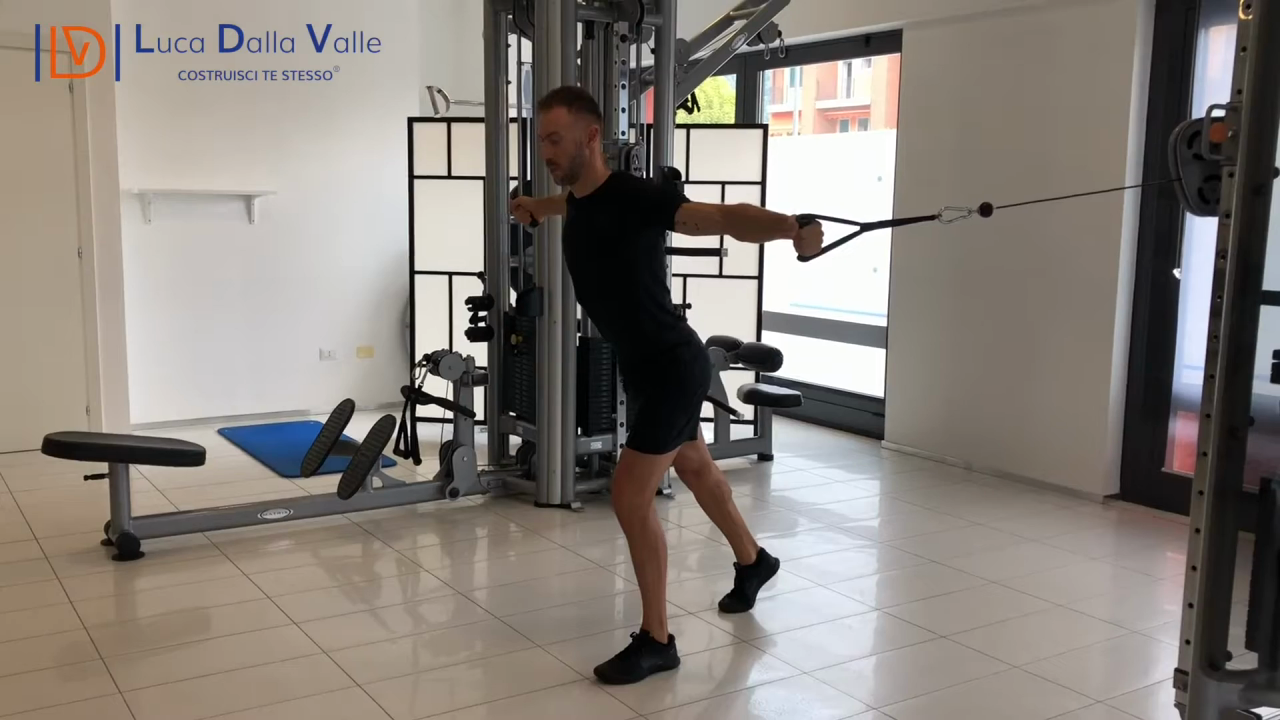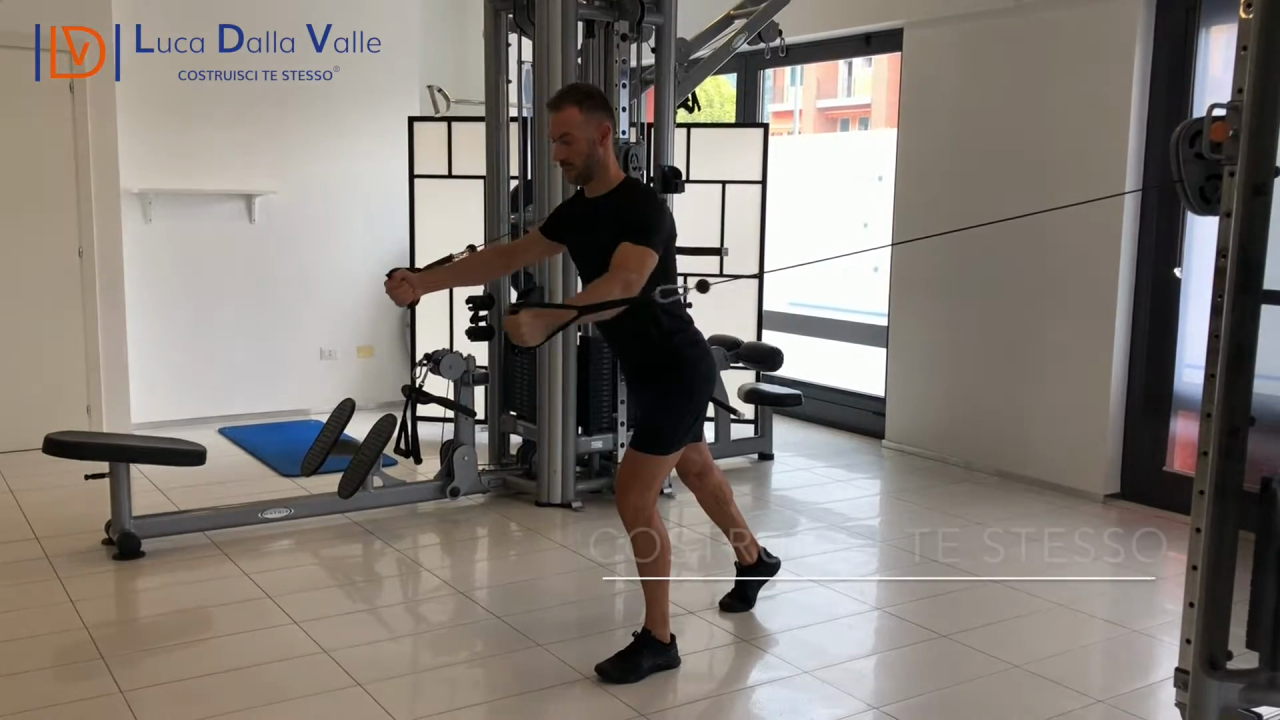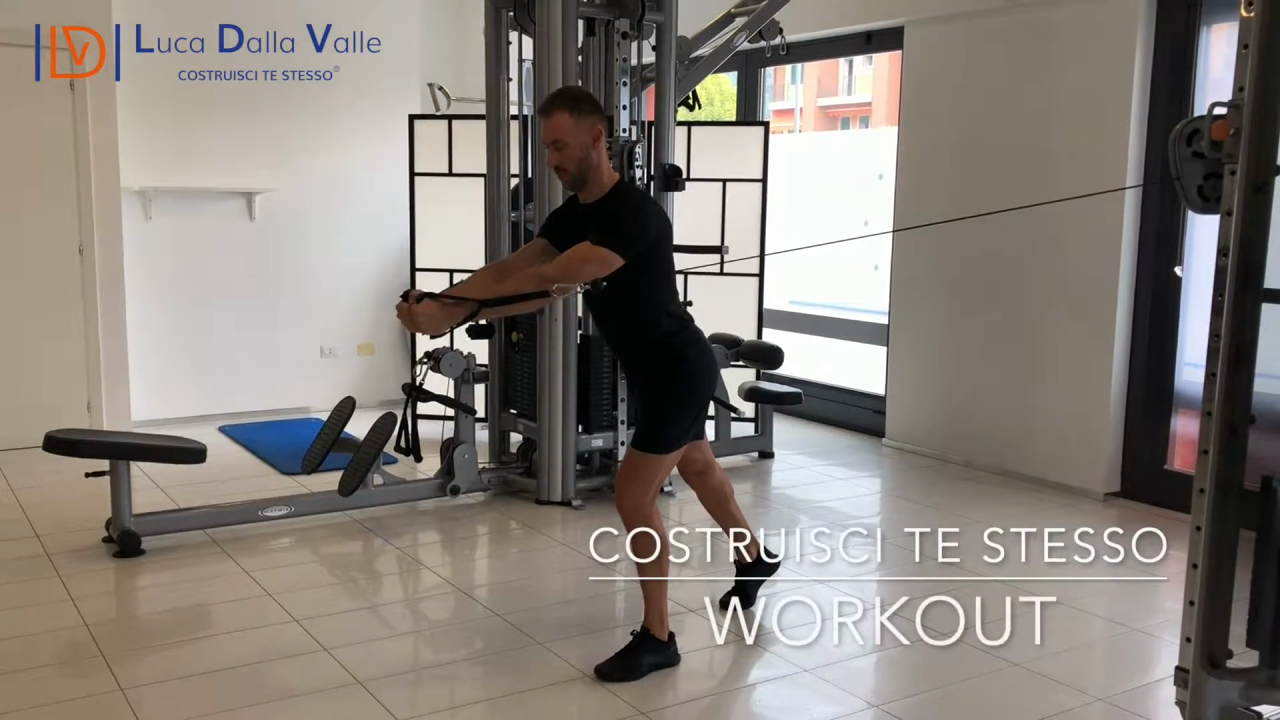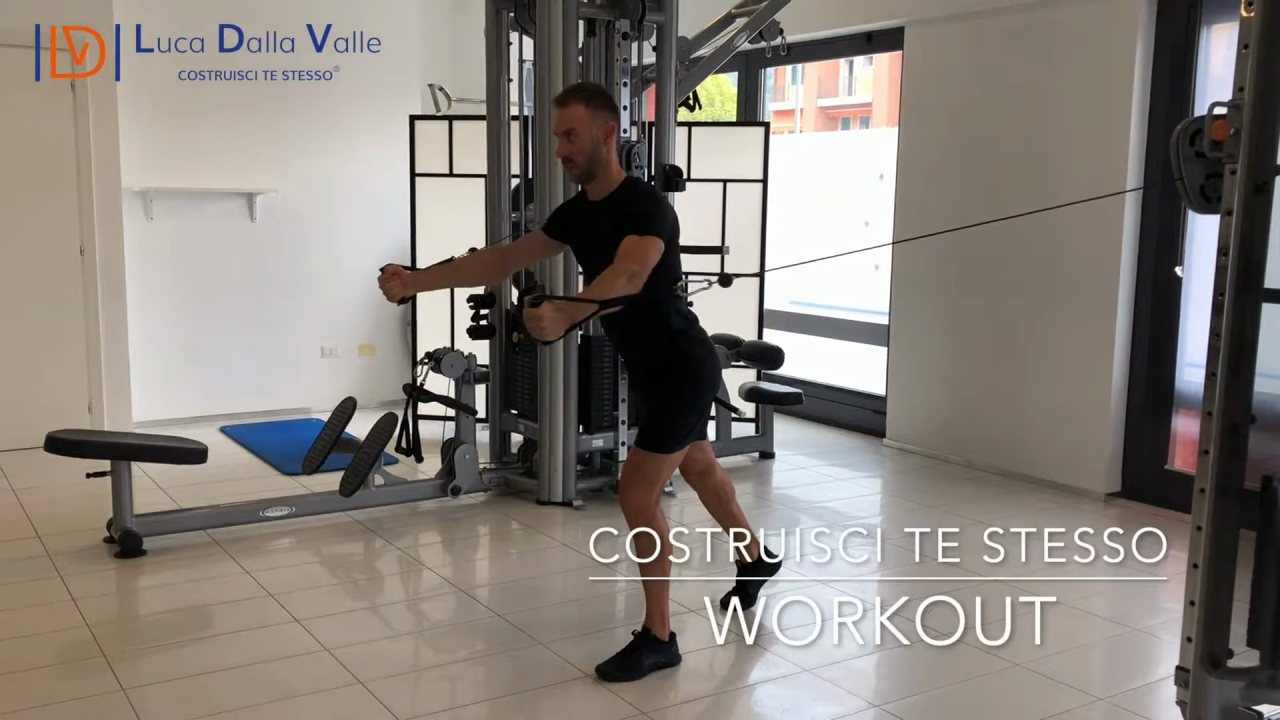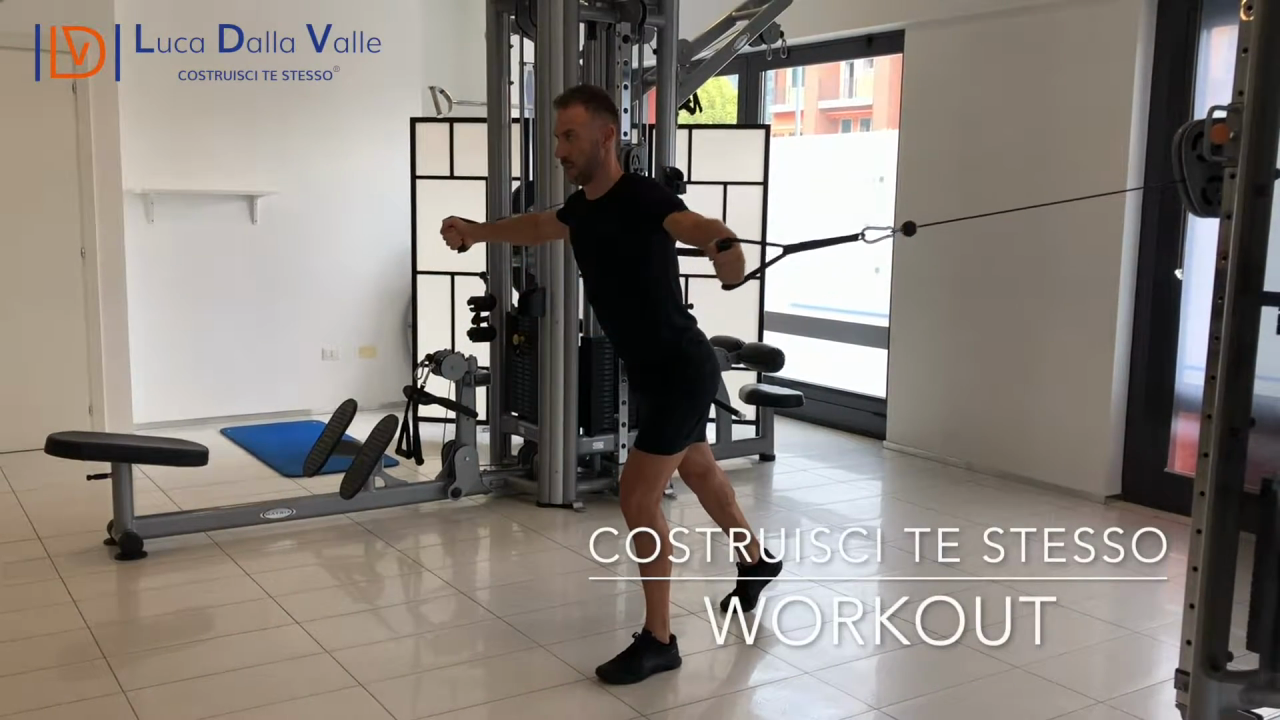
dt=1s
person 1, frame 1
left shoulder: (634, 197)
right shoulder: (583, 199)
left elbow: (720, 217)
left wrist: (788, 226)
right wrist: (535, 207)
left hip: (670, 366)
right hip: (646, 366)
left knee: (631, 497)
right knee: (694, 468)
left ankle: (656, 640)
right ankle: (752, 560)
person 1, frame 2
left shoulder: (642, 208)
right shoulder: (577, 210)
left elbow: (623, 283)
right elbow: (509, 256)
left wrist: (548, 319)
right wrist: (424, 283)
left hip: (677, 369)
right hip: (649, 369)
left knee: (634, 497)
right knee: (697, 471)
left ankle: (657, 639)
right ankle: (754, 560)
person 1, frame 3
left shoulder: (634, 214)
right shoulder: (572, 215)
left elbow: (551, 282)
right elbow: (509, 270)
left wrist: (454, 314)
right wrist: (435, 302)
left hip: (679, 369)
right hip: (650, 369)
left knee: (633, 496)
right knee: (697, 469)
left ankle: (656, 638)
right ankle: (754, 558)
person 1, frame 4
left shoulder: (645, 206)
right shoulder: (577, 212)
left elbow: (627, 275)
right elbow: (504, 259)
left wrist: (563, 314)
right wrist: (418, 281)
left hip: (683, 369)
right hip: (650, 370)
left knee: (637, 495)
right knee: (699, 469)
left ankle: (657, 638)
right ankle: (755, 559)
person 1, frame 5
left shoulder: (642, 198)
right shoulder: (584, 205)
left elbow: (698, 226)
right elbow: (539, 227)
left wrist: (724, 248)
right wrist: (476, 232)
left hip: (680, 369)
right hip: (650, 369)
left knee: (637, 496)
right knee: (698, 472)
left ankle: (658, 639)
right ankle: (756, 562)
